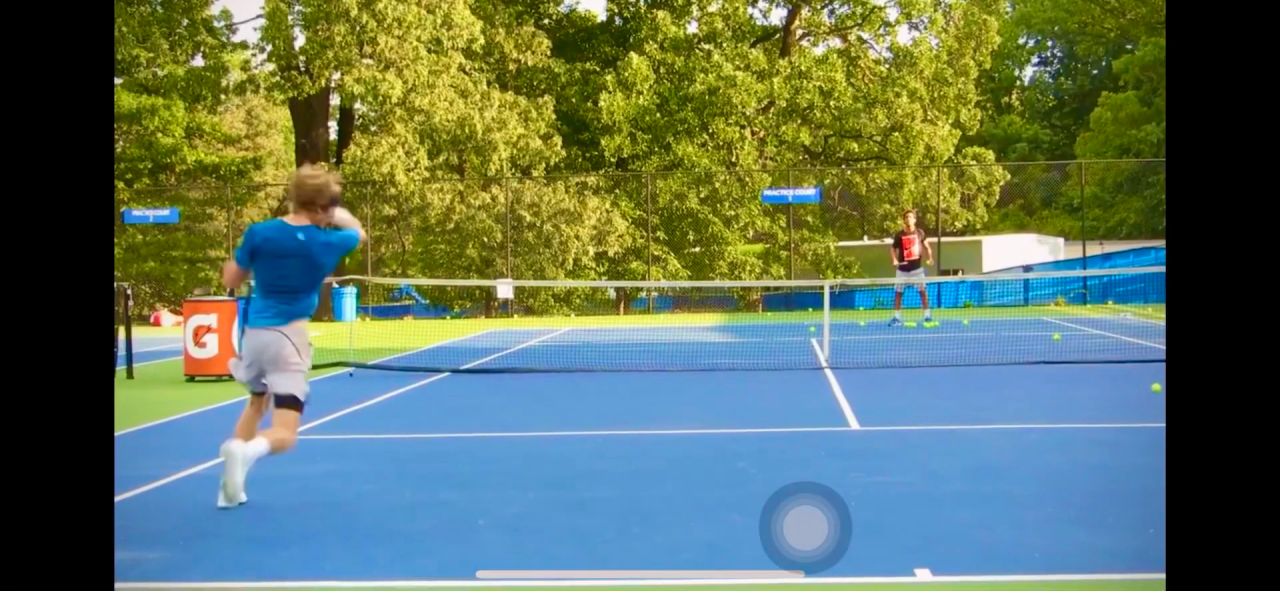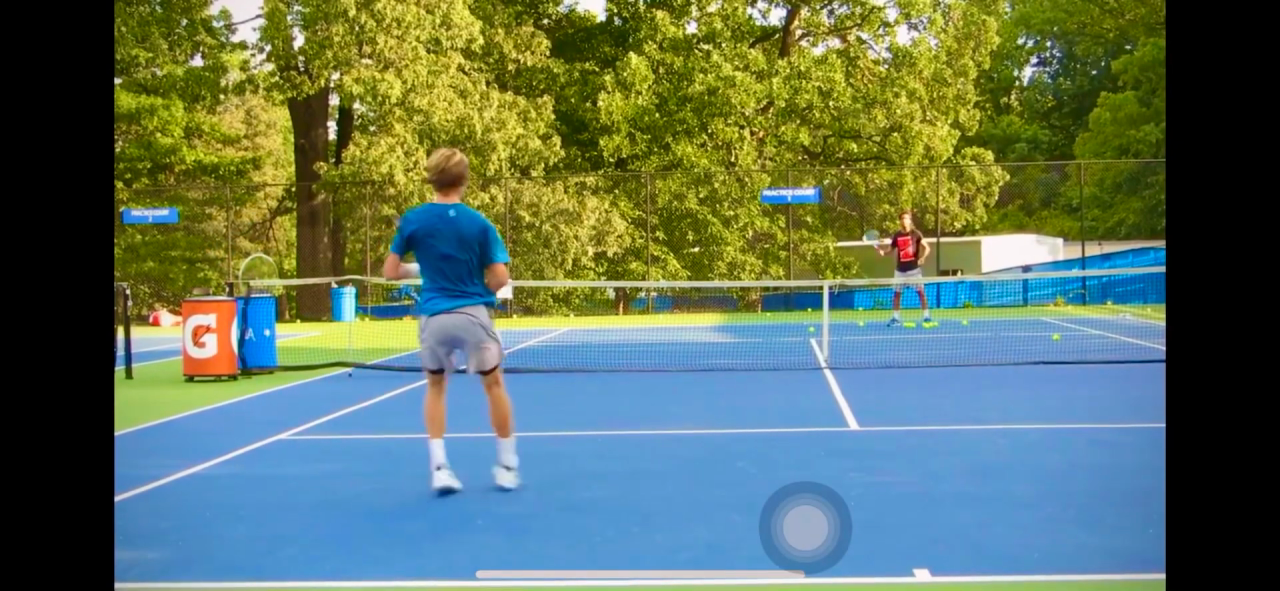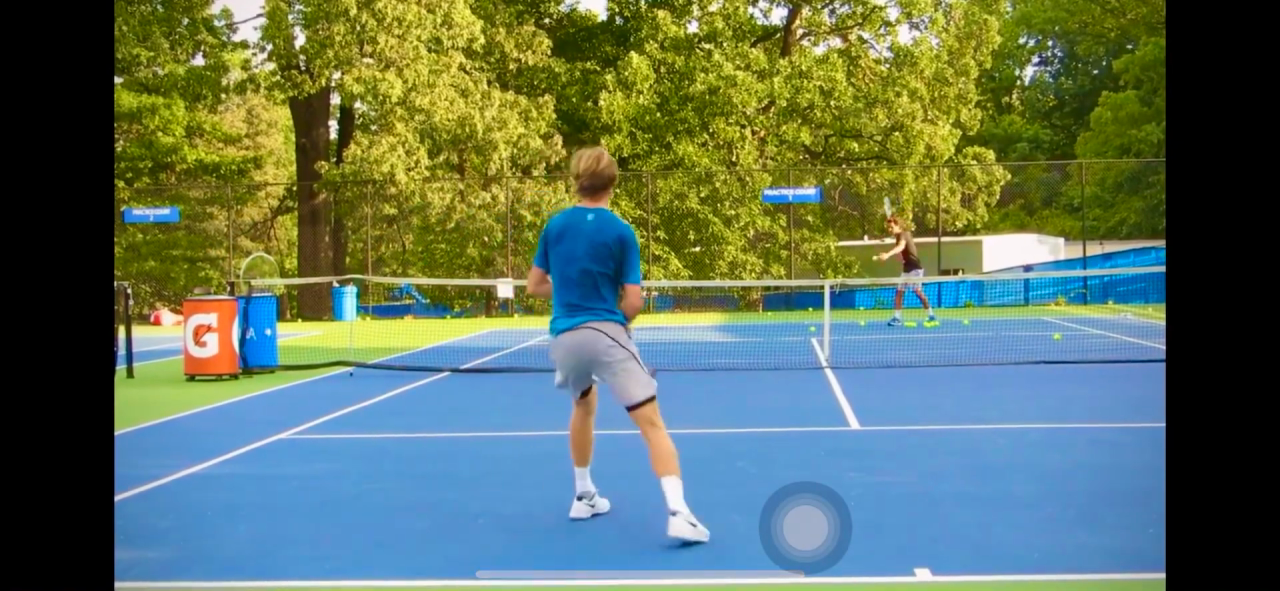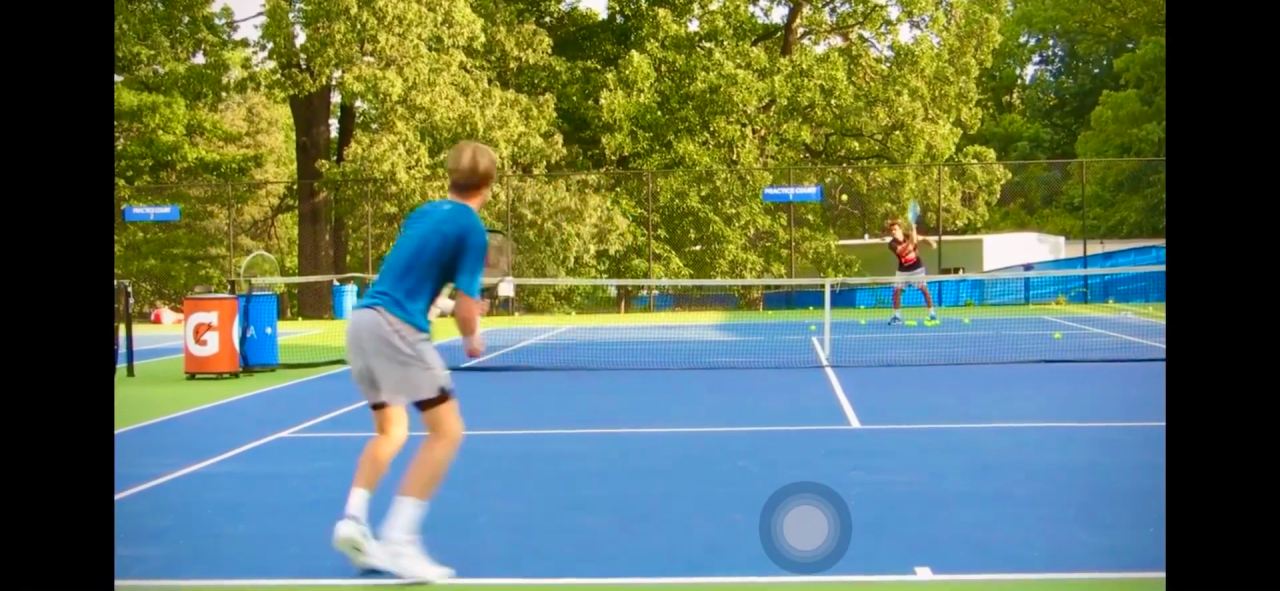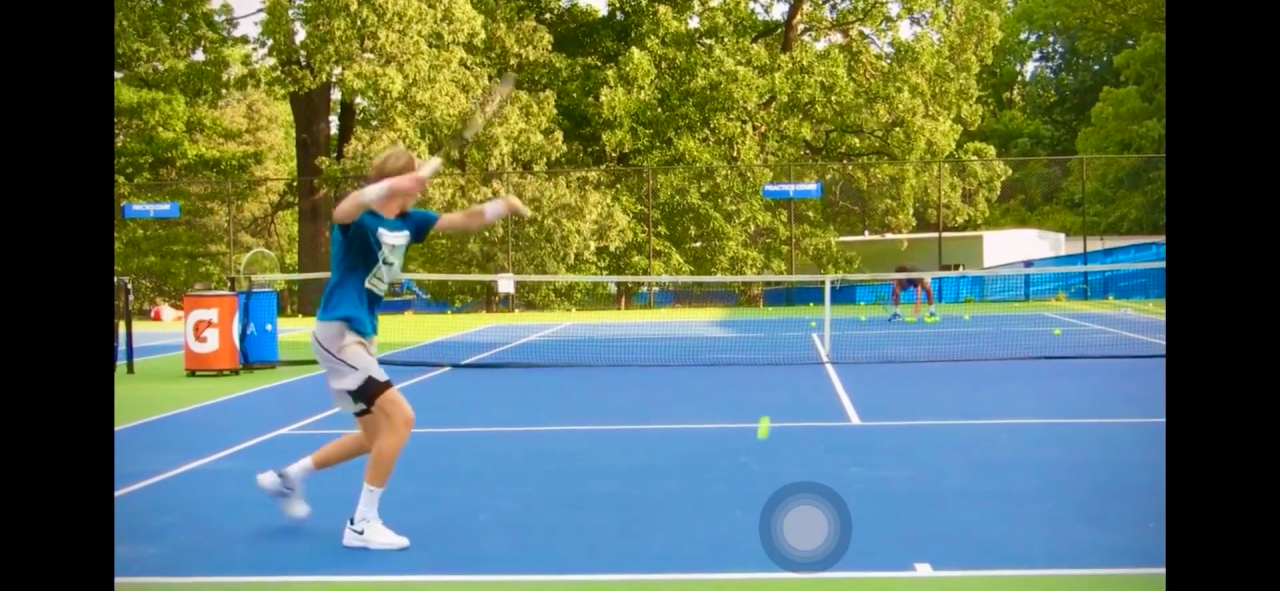
dt=0.7s
person 1, frame 1
left shoulder: (261, 234)
right shoulder: (323, 243)
left elbow: (230, 281)
right elbow: (359, 234)
right wrist: (340, 214)
left hip: (256, 335)
right hip: (287, 336)
left knee: (258, 404)
right knee: (282, 436)
left ankle: (230, 488)
right ankle: (242, 455)
person 1, frame 2
left shoulder: (412, 218)
right shoulder: (479, 224)
left elbow: (390, 271)
right elbow: (500, 278)
left hip: (433, 320)
right hip: (472, 316)
left knee: (436, 387)
right knee: (494, 386)
left ankle: (440, 468)
right ankle: (507, 466)
person 1, frame 3
left shoulder: (554, 225)
right shoulder: (621, 231)
left elbow: (535, 286)
right elbow: (634, 302)
left hip: (563, 338)
right hip: (605, 333)
left knee: (584, 405)
right knee: (652, 425)
left ankle: (584, 496)
right ankle: (678, 514)
person 1, frame 4
left shoulder: (422, 213)
right shoulder: (471, 229)
right elbow: (467, 307)
left wrist: (456, 310)
right wrist: (472, 340)
left hip: (362, 319)
right hip: (395, 328)
left knee: (389, 433)
right knee: (447, 432)
left ankle: (353, 521)
right ankle: (400, 540)
person 1, frame 5
left shoulder: (405, 221)
right shoulder: (359, 217)
left elbow: (460, 221)
right elbow: (342, 210)
left wrist: (499, 206)
right wrist: (391, 186)
left hip: (356, 335)
right hip: (339, 333)
left knee: (375, 435)
right knee: (400, 419)
left ankle: (288, 478)
right ankle: (363, 523)
